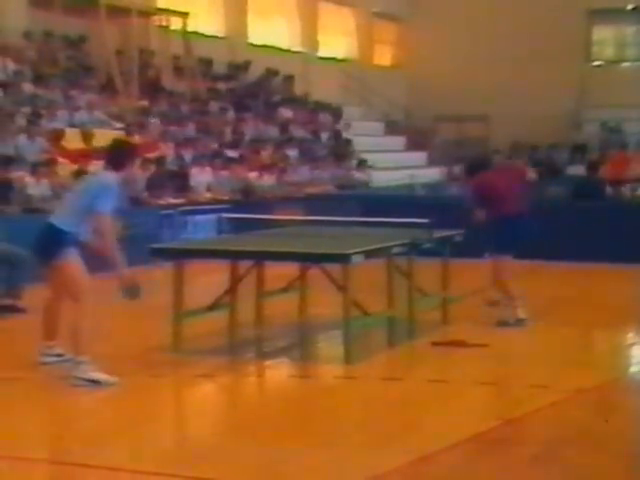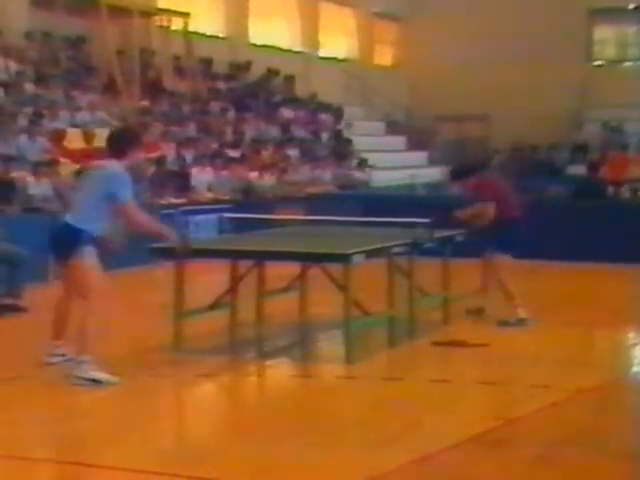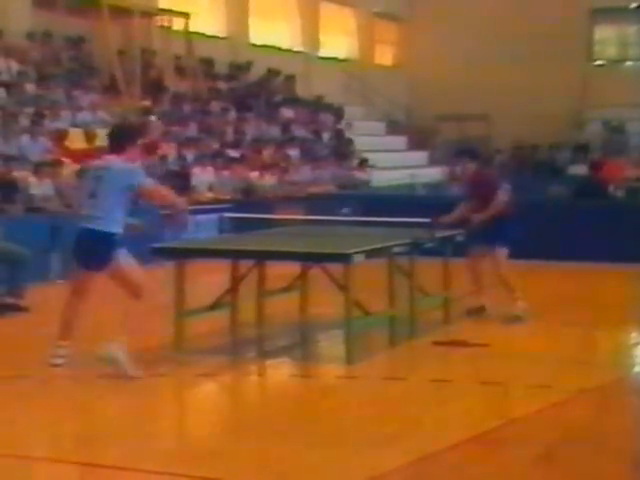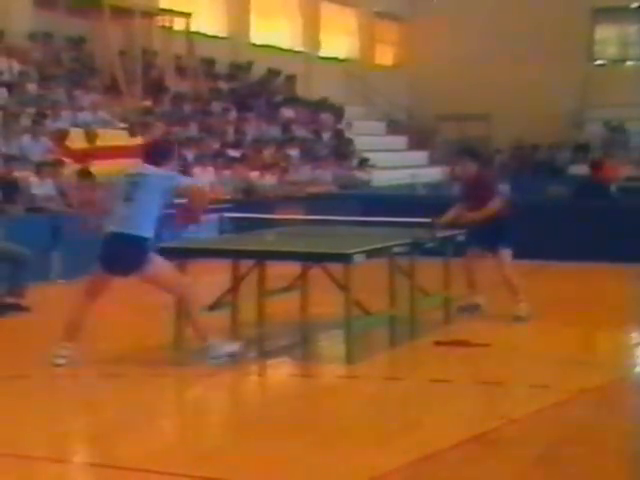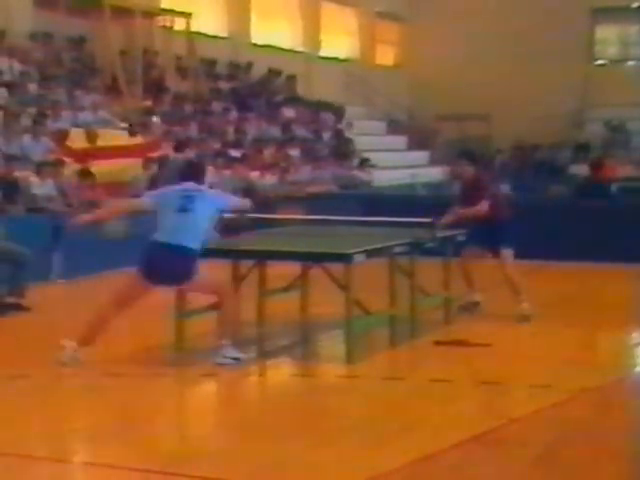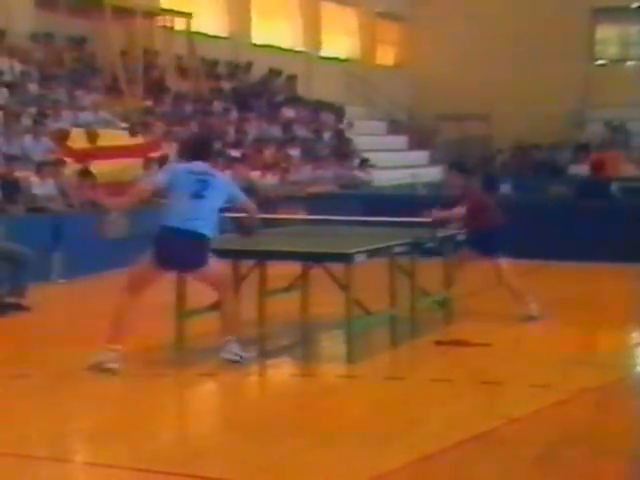
dt=0.2s
person 1, frame 1
left shoulder: (96, 180)
right shoulder: (108, 186)
right elbow: (104, 232)
left wrist: (96, 247)
right wrist: (120, 266)
left hip: (49, 236)
right hip: (59, 242)
left knee: (59, 294)
right knee: (83, 301)
left ankle: (50, 348)
right ankle: (82, 367)
person 1, frame 2
left shoulder: (98, 170)
right shoulder: (118, 176)
right elbow: (134, 217)
right wrist: (165, 232)
left hip: (64, 234)
right hip: (77, 239)
left knee: (70, 293)
right knee: (96, 300)
left ankle: (56, 349)
right ankle: (83, 365)
person 1, frame 3
left shoulder: (92, 169)
right shoulder: (128, 170)
right elbow: (162, 195)
right wrist: (180, 205)
left hip: (83, 240)
right hip: (105, 243)
left knee: (77, 294)
right knee: (145, 295)
left ankle: (60, 349)
right ankle: (119, 346)
person 1, frame 4
left shoulder: (127, 179)
right shoulder: (167, 179)
right elbow: (200, 190)
left hip: (111, 246)
right hip: (136, 249)
left knee: (88, 297)
right knee: (186, 293)
left ankle: (64, 350)
right ankle: (212, 345)
person 1, frame 5
left shoulder: (165, 193)
right shoulder: (213, 196)
left elbow: (126, 206)
right elbow: (245, 205)
left wrist: (88, 218)
left hip: (154, 257)
right hip: (183, 262)
left knee: (116, 306)
right knee: (227, 293)
left ankle: (74, 350)
right ankle: (225, 349)
person 1, frame 6
left shoulder: (174, 170)
right shoulder: (222, 180)
left elbow: (144, 189)
right elbow: (250, 209)
left wrist: (115, 204)
right wrist: (253, 220)
left hip: (167, 241)
right hip: (197, 247)
left knee: (129, 294)
right knee: (226, 288)
left ankle: (112, 353)
right ankle: (230, 346)
person 2, frame 1
left shoulder: (479, 183)
right shoulder: (508, 168)
left elbow: (481, 216)
right elbow: (529, 177)
left wrist: (479, 215)
left hip: (505, 222)
right hip: (517, 218)
left knee: (500, 271)
right knee: (500, 264)
left ankle: (519, 313)
right ankle: (501, 297)
person 2, frame 2
left shoulder: (482, 185)
right shoulder: (487, 179)
left elbow: (489, 212)
left wrist: (480, 224)
right wrist: (465, 214)
left hip: (507, 225)
right hip: (501, 226)
left knee: (499, 272)
right knee: (487, 263)
left ankle: (520, 313)
right ankle: (482, 304)
person 2, frame 3
left shoulder: (487, 176)
right shoulder: (472, 180)
left elbow: (503, 197)
right elbow: (468, 204)
left wrist: (482, 216)
right wrist: (449, 218)
left hip: (499, 221)
right hip: (484, 223)
left knee: (499, 266)
right knee: (473, 261)
left ankle: (518, 304)
right ankle: (480, 303)
person 2, frame 4
left shoulder: (486, 179)
right shoulder: (468, 183)
left elbow: (496, 206)
right elbow: (461, 207)
left wrist: (472, 217)
right wrist: (442, 221)
left hip: (498, 225)
right hip: (481, 227)
left knee: (505, 268)
right knee: (469, 262)
left ankle: (521, 305)
right ankle: (475, 300)
person 2, frame 5
left shoulder: (483, 182)
right shoulder: (467, 185)
left elbow: (483, 208)
right elbow: (460, 210)
left wrist: (462, 213)
right wrist: (441, 222)
left hip: (499, 225)
right hip: (481, 227)
left knee: (507, 267)
right knee: (464, 260)
left ankle: (524, 305)
right ankle: (474, 298)
person 2, frame 6
left shoulder: (471, 193)
right shoulder: (462, 194)
left elbow: (460, 212)
right elbow: (463, 219)
left wrist: (437, 215)
left hip: (492, 234)
right hip: (478, 234)
left knee: (504, 276)
right knee: (455, 263)
left ankle: (530, 306)
